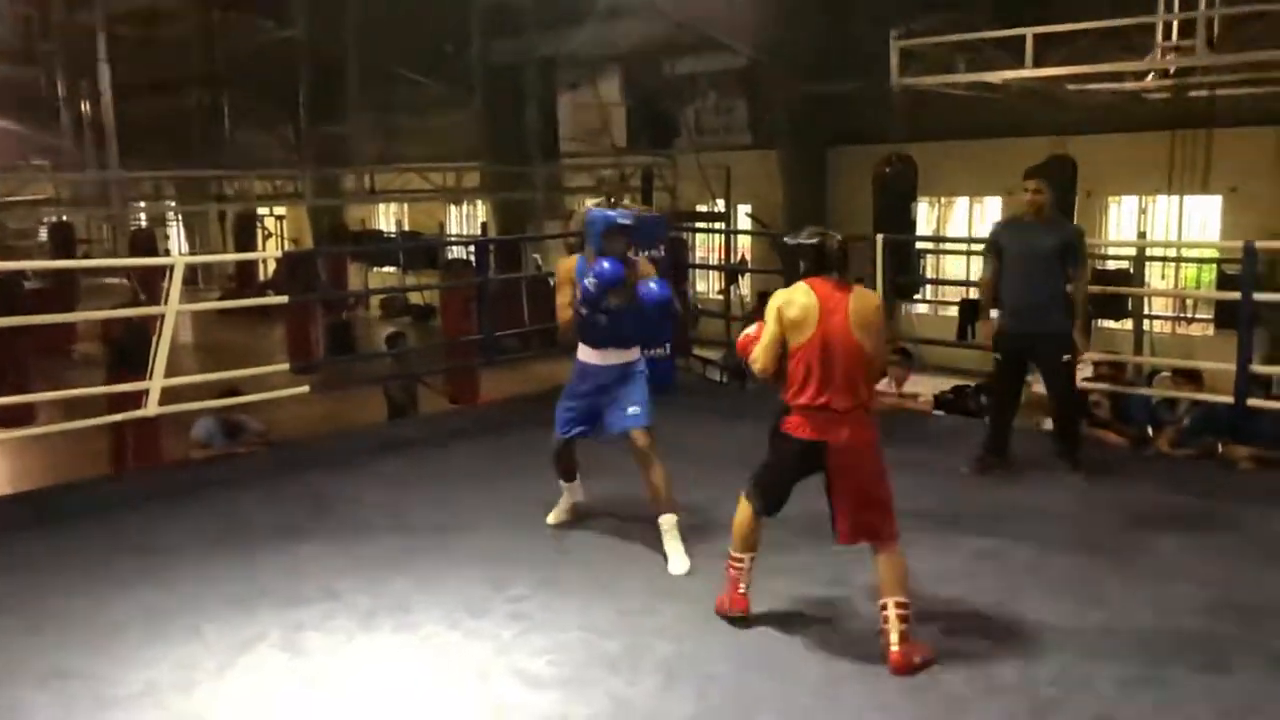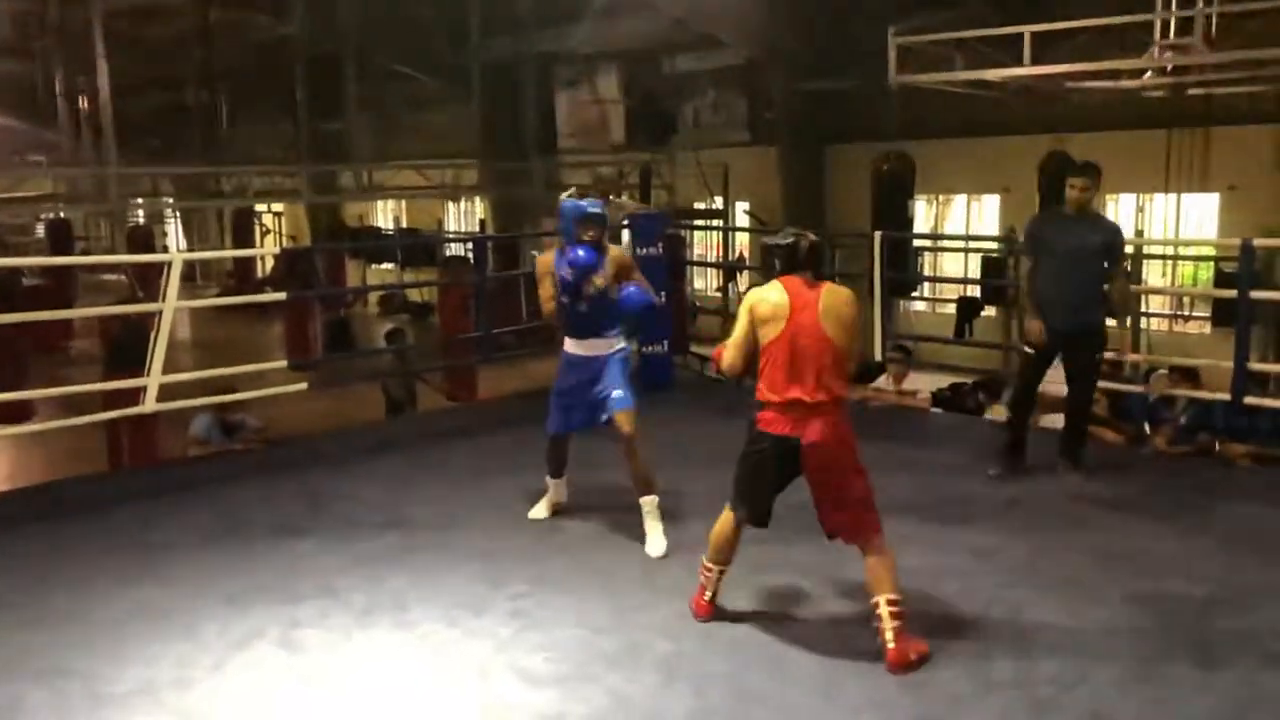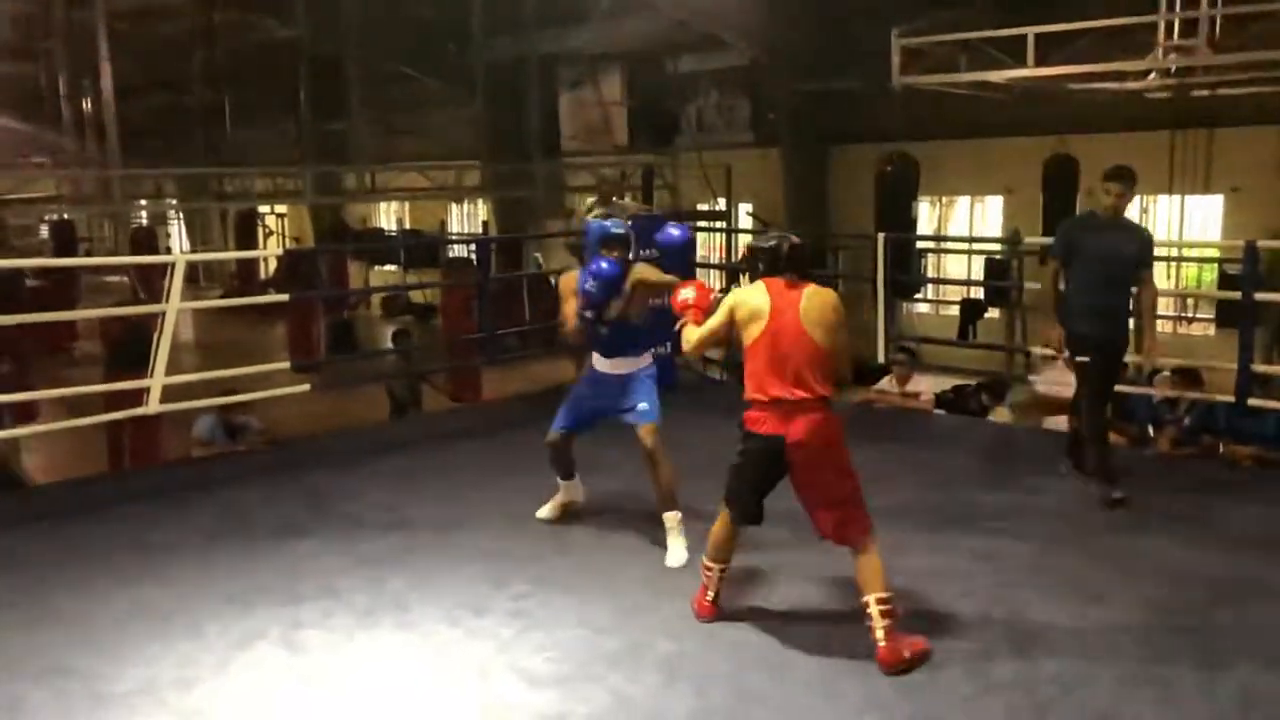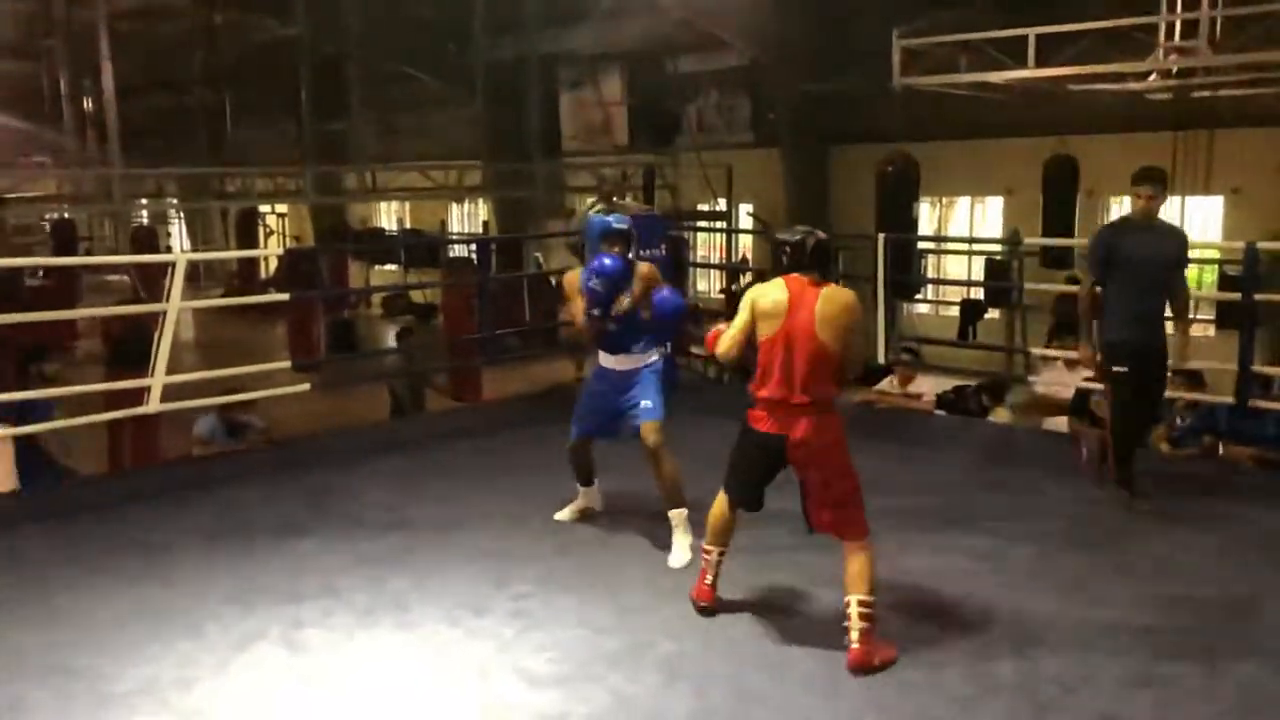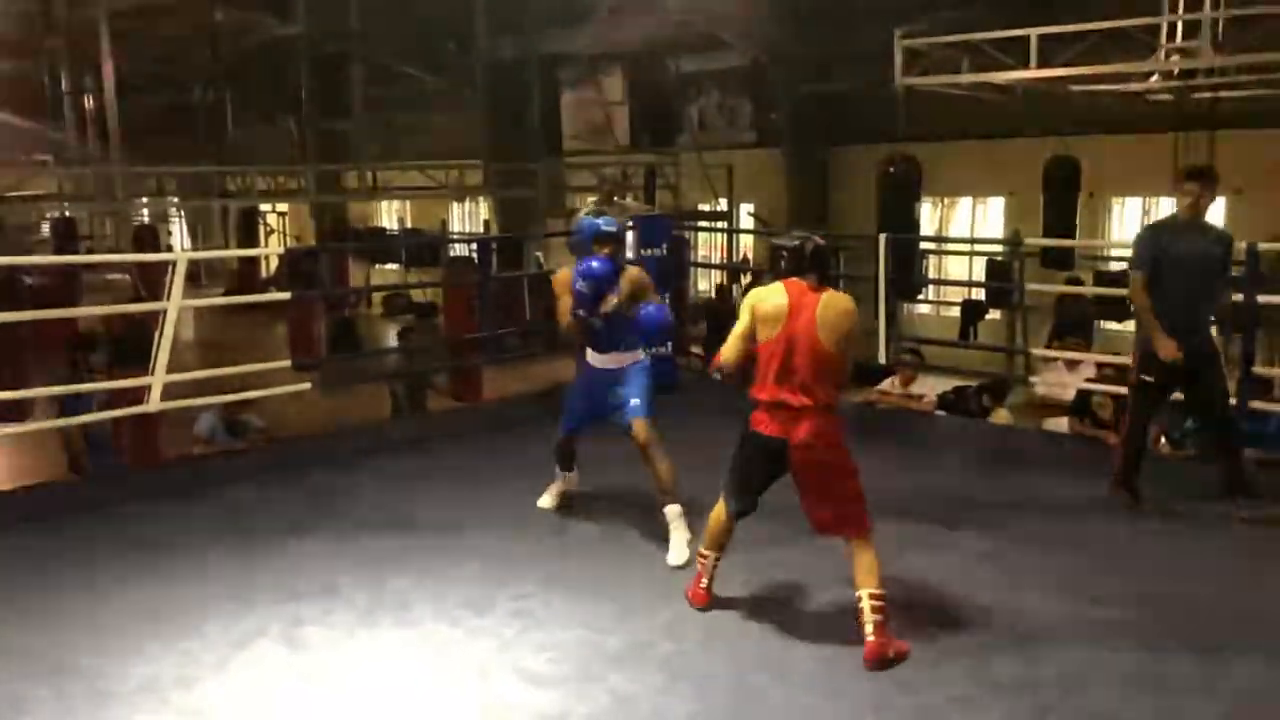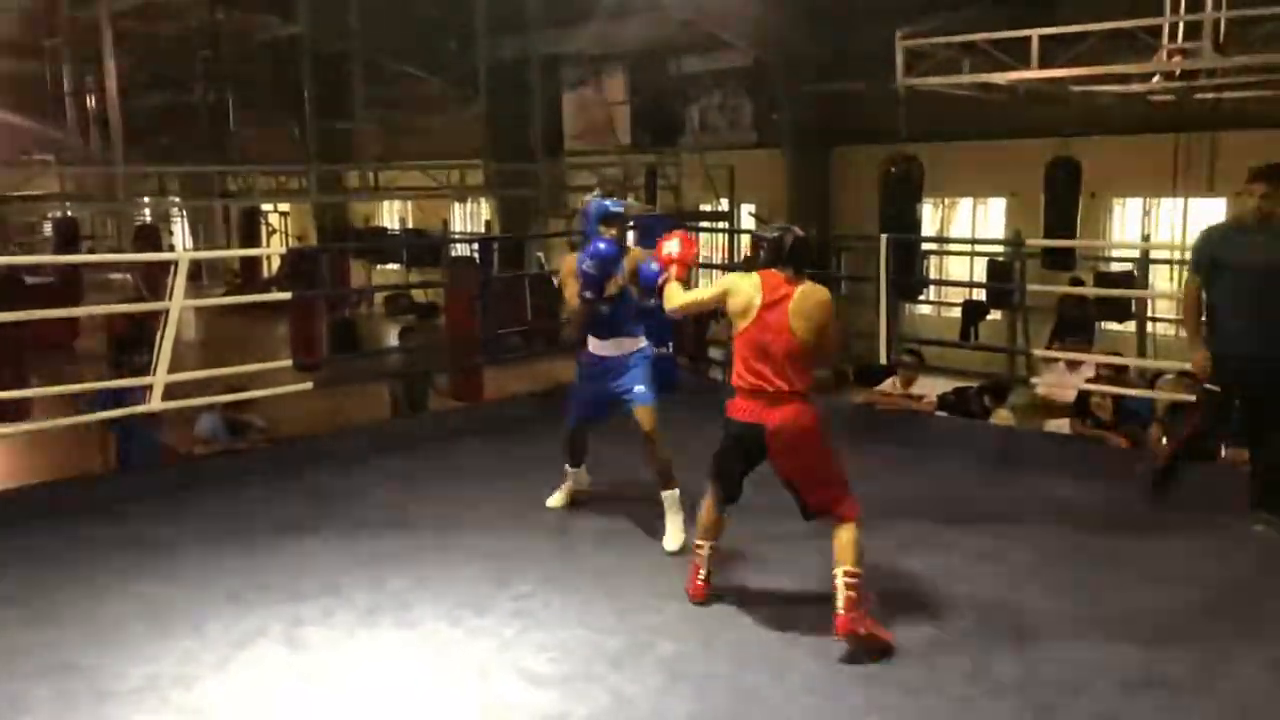
dt=0.3s
person 1, frame 1
left shoulder: (786, 300)
right shoulder: (870, 303)
left elbow: (763, 368)
right elbow: (877, 369)
left wrist: (752, 345)
left hip: (801, 429)
right hip: (855, 431)
left knee: (754, 500)
right knee: (884, 537)
left ankle: (736, 594)
right ankle: (898, 643)
person 1, frame 2
left shoulder: (759, 298)
right shoulder: (844, 300)
left elbow: (730, 366)
right elbow: (844, 364)
left wrist: (723, 356)
left hip: (775, 429)
right hip: (828, 430)
left knee: (736, 513)
right knee: (868, 535)
left ankle: (705, 597)
right ankle: (895, 640)
person 1, frame 3
left shoulder: (742, 299)
right shoulder: (828, 301)
left elbow: (694, 343)
right elbow: (842, 371)
left wrist: (690, 318)
left hip: (763, 427)
right hip: (815, 427)
left knee: (731, 513)
right knee: (859, 534)
left ankle: (707, 598)
right ankle: (888, 640)
person 1, frame 4
left shoulder: (761, 294)
right shoulder: (845, 302)
left elbow: (726, 352)
right elbow: (850, 370)
left wrist: (716, 337)
left hip: (765, 423)
right hip: (818, 427)
left knee: (730, 496)
right knee: (853, 534)
left ankle: (705, 584)
right ankle: (862, 643)
person 1, frame 5
left shoulder: (760, 298)
right shoulder: (843, 307)
left elbow: (728, 362)
right elbow: (843, 374)
left hip: (767, 426)
right hip: (819, 430)
left knee: (729, 505)
right knee: (858, 532)
left ankle: (701, 586)
right ankle: (876, 637)
person 1, frame 6
left shoulder: (737, 285)
right shoulder: (818, 297)
left elbow: (674, 305)
right elbow: (827, 354)
left wrist: (673, 272)
left hip: (747, 415)
right hip: (797, 419)
left knee: (716, 494)
right knee: (843, 514)
left ankle: (700, 578)
right ankle: (848, 612)
person 2, frame 1
left shoulder: (640, 269)
right shoulder: (570, 268)
left elbow: (665, 314)
right elbow: (564, 325)
left wrist: (661, 306)
right wrist: (586, 298)
left hip: (627, 369)
right hip: (588, 368)
left knee: (643, 445)
right knee: (561, 442)
left ankle: (671, 535)
right ankle: (571, 495)
person 2, frame 2
left shoulder: (615, 257)
right shoulder: (548, 262)
left elbow: (644, 290)
right elbow: (550, 316)
left wrist: (642, 298)
right wrist: (566, 287)
left hip: (610, 357)
right hip: (574, 359)
left knee: (627, 430)
right knee: (557, 433)
left ankle: (652, 517)
right ankle: (556, 491)
person 2, frame 3
left shoulder: (639, 274)
right shoulder: (573, 282)
left elbow: (678, 287)
right elbow: (574, 335)
right wrist: (590, 303)
left hip: (636, 373)
right hip: (599, 373)
left knee: (650, 443)
right knee: (555, 439)
left ankle: (674, 531)
right ankle: (569, 493)
person 2, frame 4
left shoulder: (644, 272)
right shoulder: (575, 280)
left elbow: (670, 304)
right elbow: (586, 333)
left wrist: (673, 305)
right wrist: (596, 300)
left hip: (643, 370)
right hip: (606, 372)
left knee: (653, 441)
right knee: (576, 444)
left ankle: (681, 530)
right ankle: (588, 498)
person 2, frame 5
left shoulder: (633, 276)
right shoulder: (566, 279)
left elbow: (658, 309)
right elbow: (570, 332)
left wrist: (658, 321)
right wrist: (583, 301)
left hip: (630, 368)
right hip: (593, 368)
left knee: (644, 437)
right knee: (563, 436)
left ankle: (678, 526)
right ankle: (564, 481)
person 2, frame 6
left shoulder: (635, 258)
right shoulder: (574, 264)
left elbow: (661, 293)
right elbow: (577, 319)
left wrist: (662, 283)
right wrist: (590, 283)
left hip: (633, 356)
right hip: (596, 357)
left knee: (648, 426)
right knee: (576, 427)
left ankle: (673, 509)
right ankle: (574, 479)
person 3, frame 1
left shoulder: (1067, 233)
right shoulder: (1003, 230)
left elbow: (1079, 281)
right elbow: (990, 276)
left wrist: (1079, 328)
right wrist: (986, 317)
left hip: (1054, 330)
right hip: (1012, 328)
left knee: (1064, 396)
right knee: (1003, 394)
left ankle: (1072, 460)
right ankle: (993, 453)
person 3, frame 2
left shoulder: (1109, 232)
right shoulder: (1042, 224)
left elbow: (1118, 281)
right elbow: (1026, 273)
left wrist: (1122, 325)
right wrist: (1031, 316)
left hip: (1088, 327)
right hip: (1046, 323)
left knee: (1081, 397)
right knee: (1023, 389)
left ankle: (1071, 456)
right ankle: (1012, 454)
person 3, frame 3
left shoulder: (1140, 237)
right shoulder: (1074, 229)
left elbow: (1146, 285)
right elbow: (1053, 277)
left wrist: (1148, 332)
right wrist: (1056, 322)
left hip: (1116, 331)
right hip: (1080, 329)
left knee: (1096, 401)
right knee: (1091, 402)
left ankle: (1076, 456)
right ankle: (1105, 477)
person 3, frame 4
left shoulder: (1175, 239)
right shoulder: (1109, 236)
left elbow: (1178, 288)
right elbow: (1088, 289)
left wrist: (1183, 333)
right wrist: (1086, 341)
left hip: (1154, 338)
right hip: (1118, 339)
left knee: (1149, 409)
right knee: (1125, 410)
left ankle: (1105, 452)
right ankle: (1125, 480)
person 3, frame 5
left shoulder: (1221, 241)
right shoulder: (1153, 236)
left elbow: (1222, 293)
right elbow: (1137, 289)
right wrist: (1158, 337)
left hip: (1200, 344)
right hip: (1158, 344)
left knee: (1221, 418)
right knee: (1140, 417)
left ankle: (1239, 492)
right ankle: (1124, 482)
person 3, frame 6
right shoulder: (1217, 238)
right elbow: (1192, 292)
right wrist: (1197, 344)
right hip: (1223, 353)
right knee: (1210, 425)
right ankle: (1165, 474)
